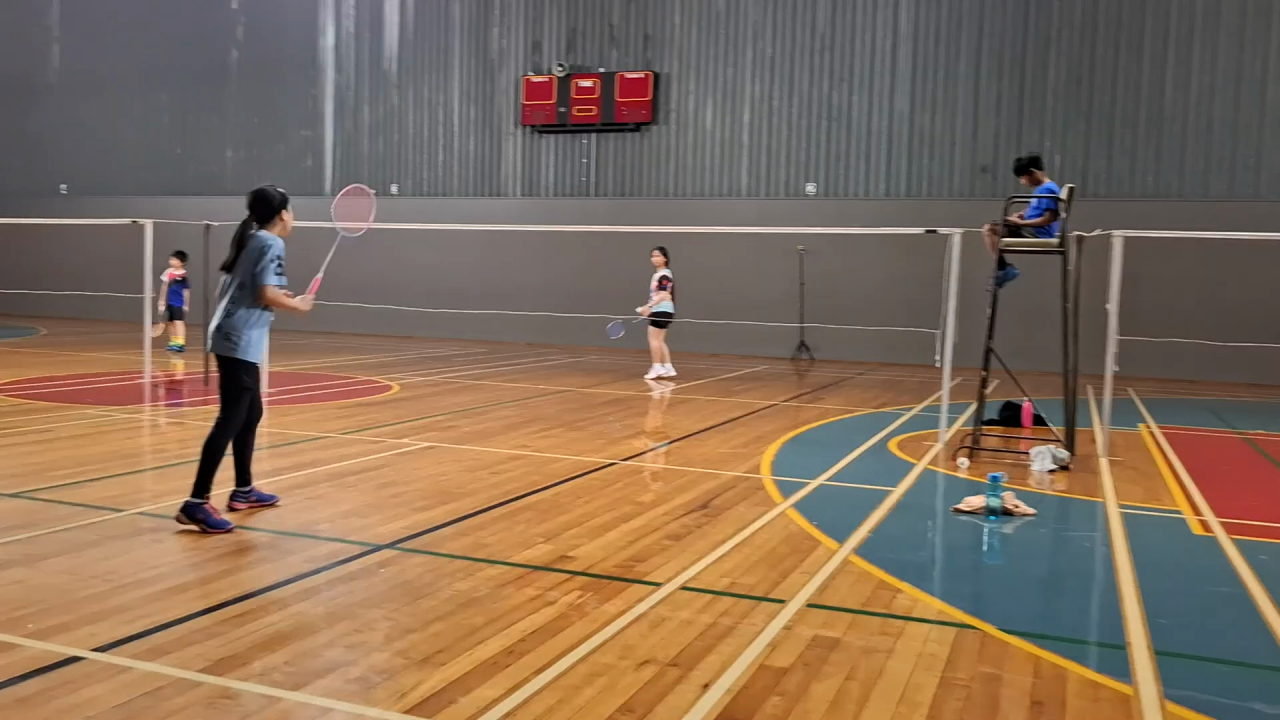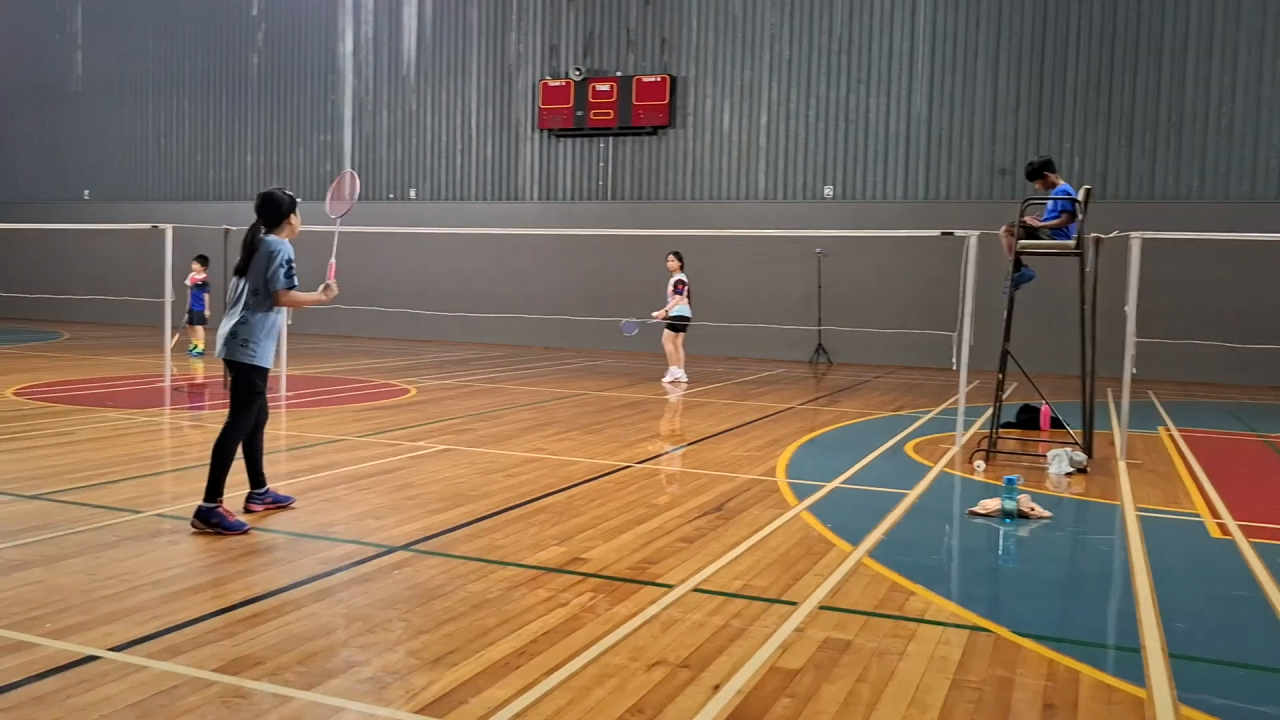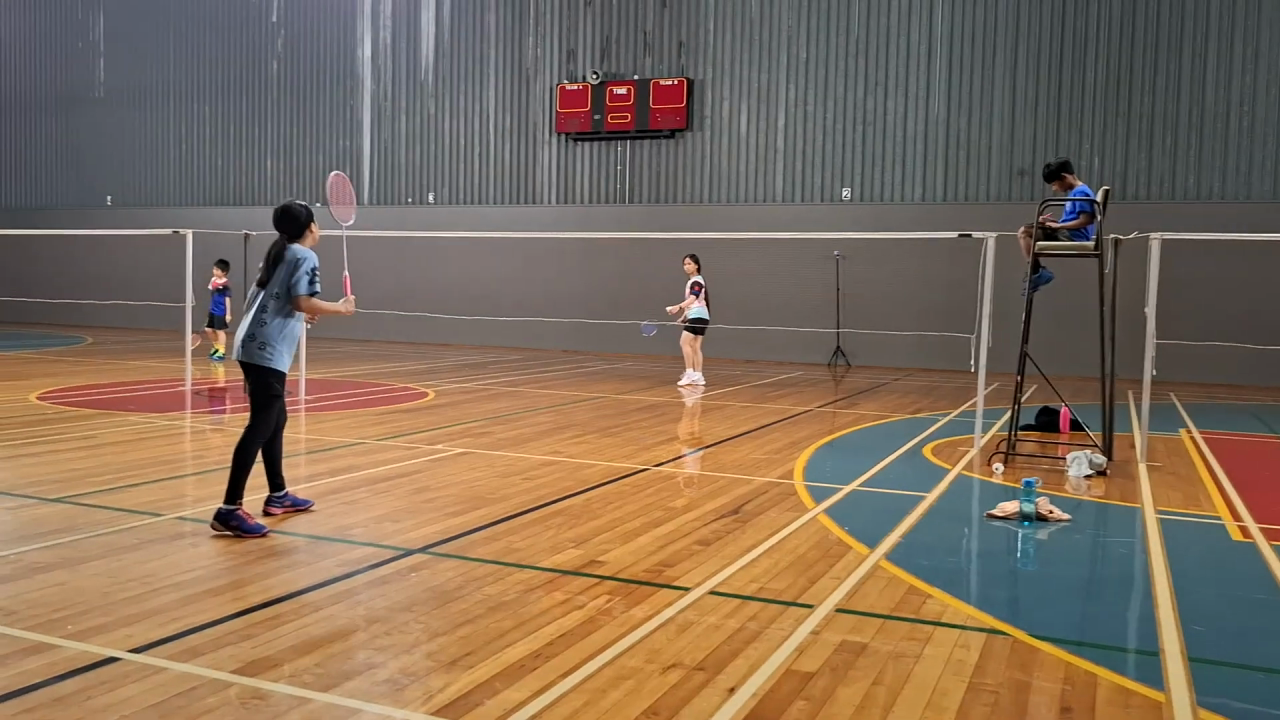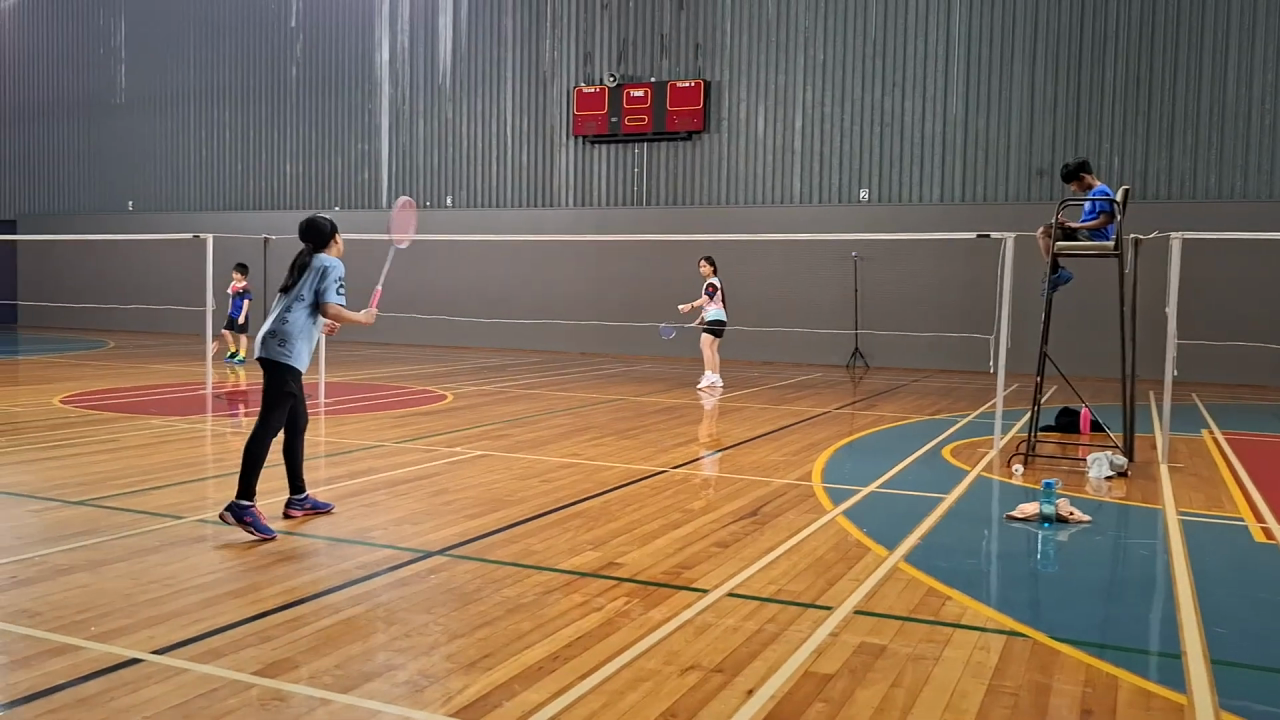
dt=0.2s
person 1, frame 1
left shoulder: (250, 240)
right shoulder: (271, 243)
right elbow: (268, 296)
left wrist: (284, 298)
right wrist: (297, 304)
left hip: (236, 340)
right hip: (240, 342)
left knee: (251, 412)
right knee: (233, 419)
left ankle: (243, 490)
right ankle: (196, 503)
person 1, frame 2
left shoulder: (256, 245)
right shoulder: (279, 247)
right elbow: (282, 298)
right wrist: (321, 296)
left hip: (237, 341)
right hip: (251, 346)
left knee: (256, 418)
right knee: (240, 423)
left ankle: (259, 492)
right ankle: (210, 508)
person 1, frame 3
left shoulder: (280, 254)
right shoulder: (304, 256)
right elbow: (303, 303)
left wrist: (301, 316)
right wrist: (341, 308)
left hip: (254, 345)
right hip: (267, 350)
left knee: (275, 421)
right knee: (261, 426)
left ankle: (278, 495)
right ankle: (229, 509)
person 1, frame 4
left shoulder: (305, 263)
right shoulder: (331, 264)
right elbow: (331, 310)
left wrist: (317, 326)
right wrist: (362, 317)
left hip: (277, 346)
right hip: (286, 350)
left knee: (297, 422)
right knee: (270, 424)
left ankle: (298, 498)
right ankle: (242, 505)
